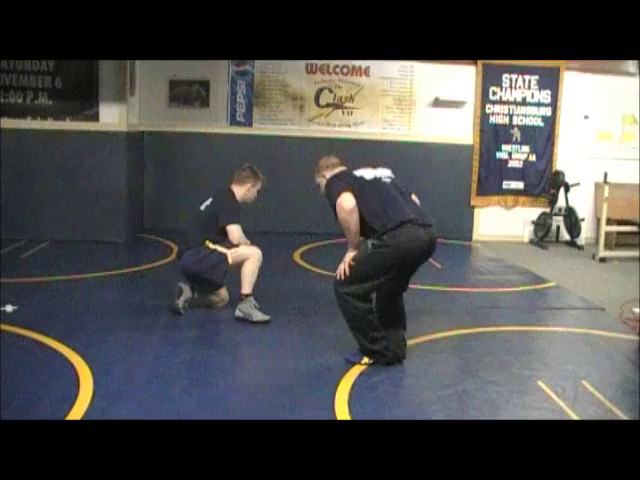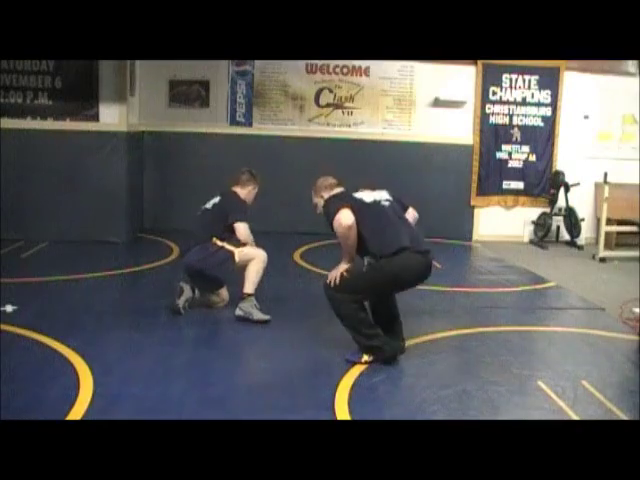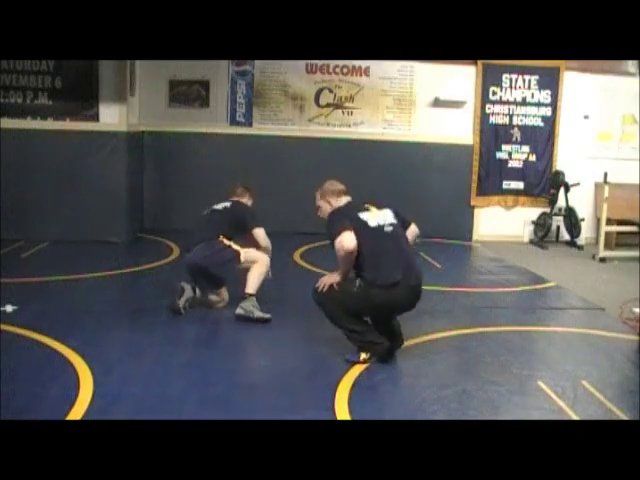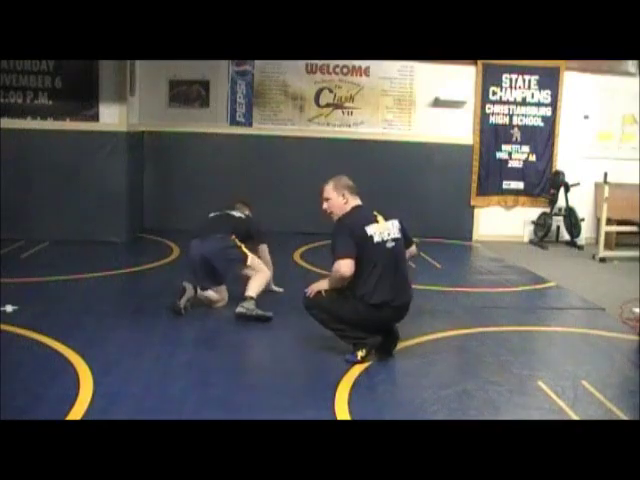
dt=0.2s
person 1, frame 1
left shoulder: (335, 182)
right shoulder: (378, 173)
left elbow: (347, 205)
right elbow: (414, 200)
left wrist: (353, 249)
left hip: (397, 238)
right hip: (425, 235)
left knee: (348, 286)
right knee: (389, 289)
left ankle: (377, 350)
right ankle: (395, 345)
person 1, frame 2
left shoulder: (333, 202)
right shoulder: (377, 194)
left elbow: (346, 222)
right elbow: (412, 215)
left wrist: (347, 261)
left hip: (394, 261)
right hip: (422, 259)
left knee: (337, 289)
right knee: (378, 285)
left ankle: (375, 348)
right ankle: (393, 341)
person 1, frame 3
left shoulder: (337, 216)
right shoulder: (382, 209)
left elbow: (347, 245)
right elbow: (413, 230)
left wrist: (340, 274)
left hip: (385, 291)
right hip: (412, 290)
left knee: (324, 292)
left ankle: (370, 345)
right ankle: (391, 337)
person 1, frame 4
left shoulder: (345, 224)
right shoulder: (390, 218)
left elbow: (345, 270)
right elbow: (412, 250)
left wrist: (328, 283)
left hip: (374, 307)
right hip: (401, 306)
left knee: (314, 298)
left ankle: (364, 341)
right ankle: (387, 334)
person 2, frame 1
left shoulder: (221, 198)
right shoulder: (228, 201)
right elbow: (236, 239)
right wrist: (248, 245)
left hip: (192, 261)
right hip: (198, 257)
left knee: (222, 299)
right knee: (254, 254)
left ankle: (189, 294)
right ankle: (246, 304)
person 2, frame 2
left shoulder: (218, 201)
right shoulder: (236, 202)
right elbow: (244, 237)
right wrist: (252, 248)
left hip: (192, 260)
right hip: (206, 253)
left knee: (221, 299)
right knee: (260, 256)
left ankle: (190, 293)
right ankle: (247, 303)
person 2, frame 3
left shoulder: (212, 211)
right shoulder: (244, 209)
right elbow: (265, 243)
left hip: (193, 258)
right hip: (212, 249)
left knee: (221, 300)
right knee: (262, 260)
left ankle: (191, 292)
right ankle: (248, 303)
person 2, frame 4
left shoulder: (212, 217)
right shoulder: (249, 221)
right elbow: (266, 258)
right wrist: (271, 283)
left hip: (195, 249)
right hip: (221, 244)
left knee: (220, 299)
right knee: (263, 272)
left ankle: (192, 291)
right ankle: (248, 304)
